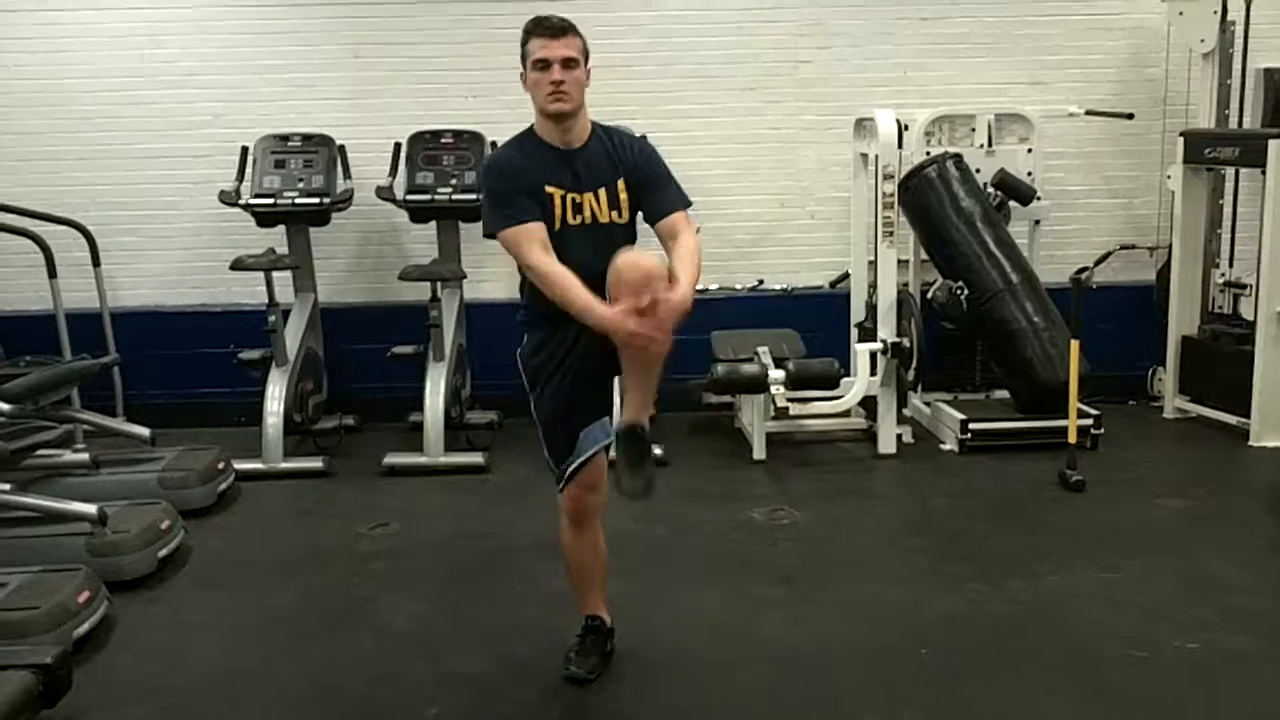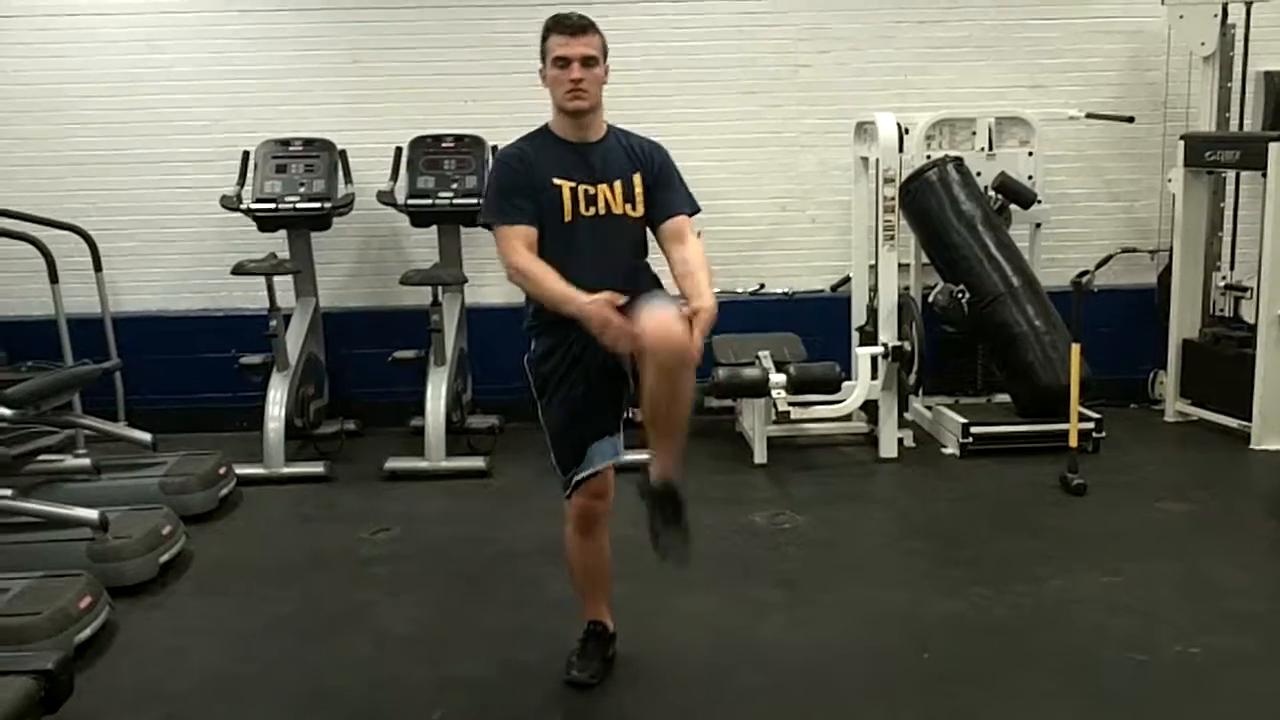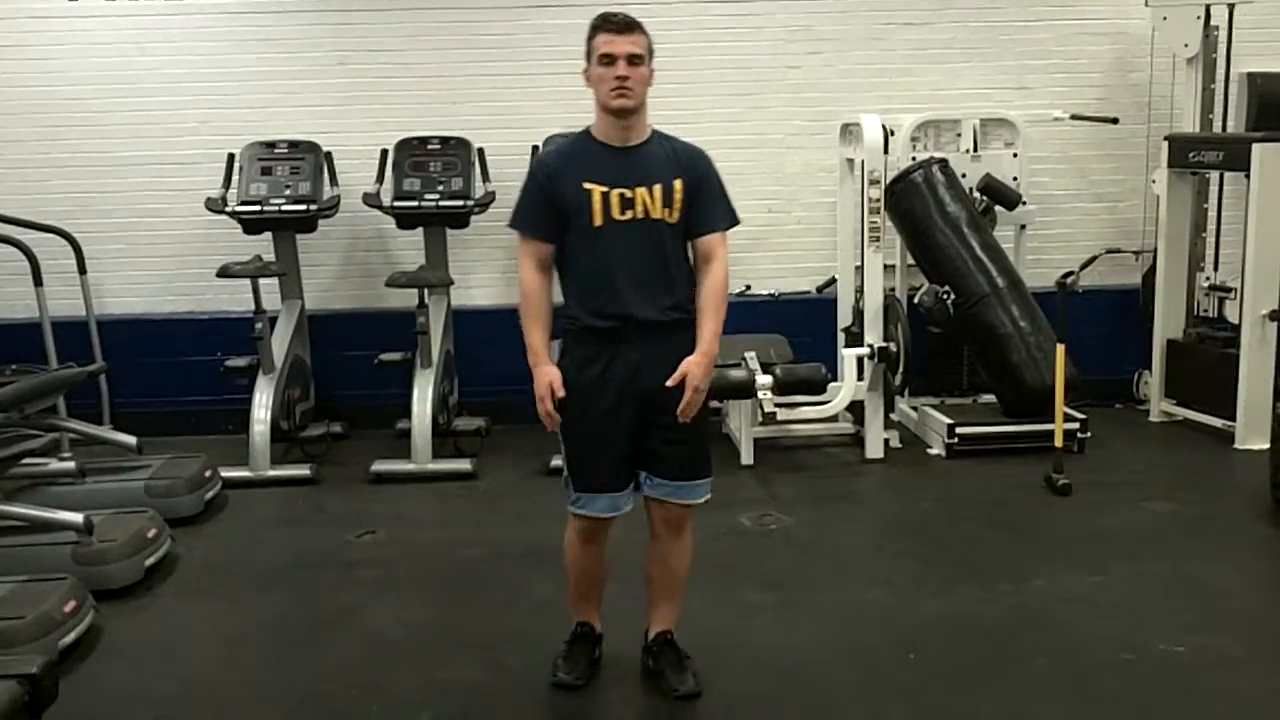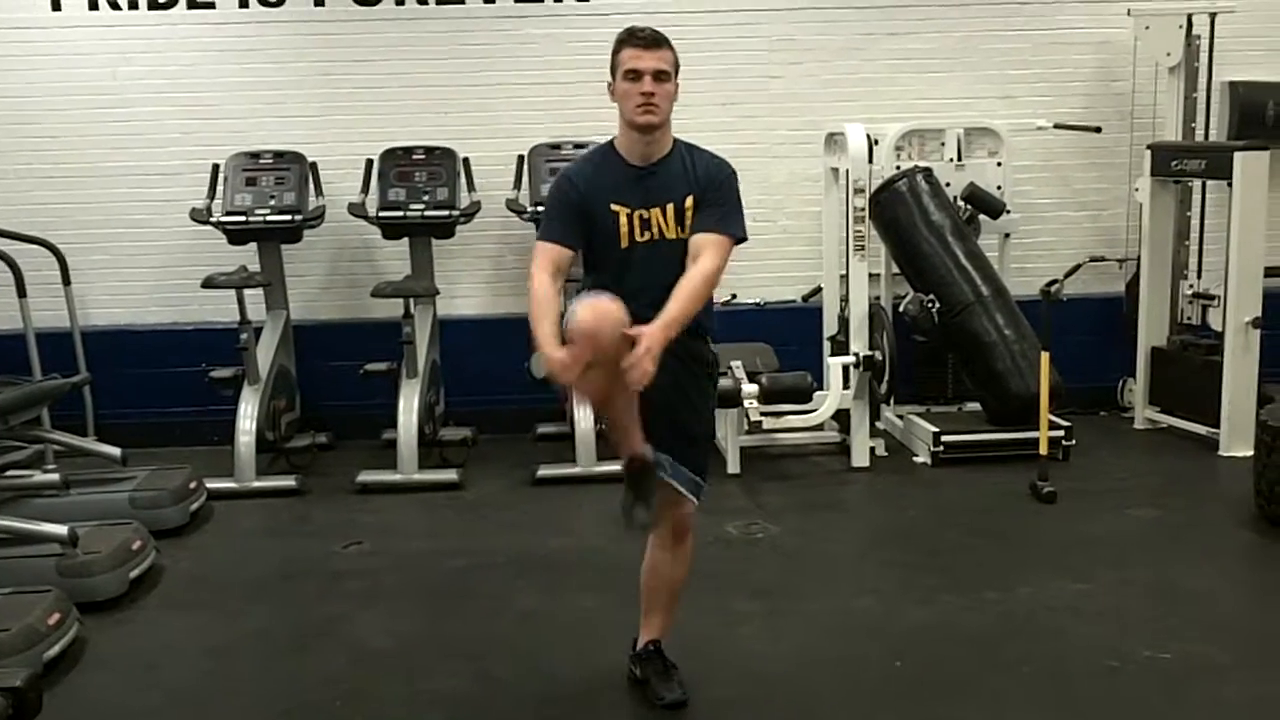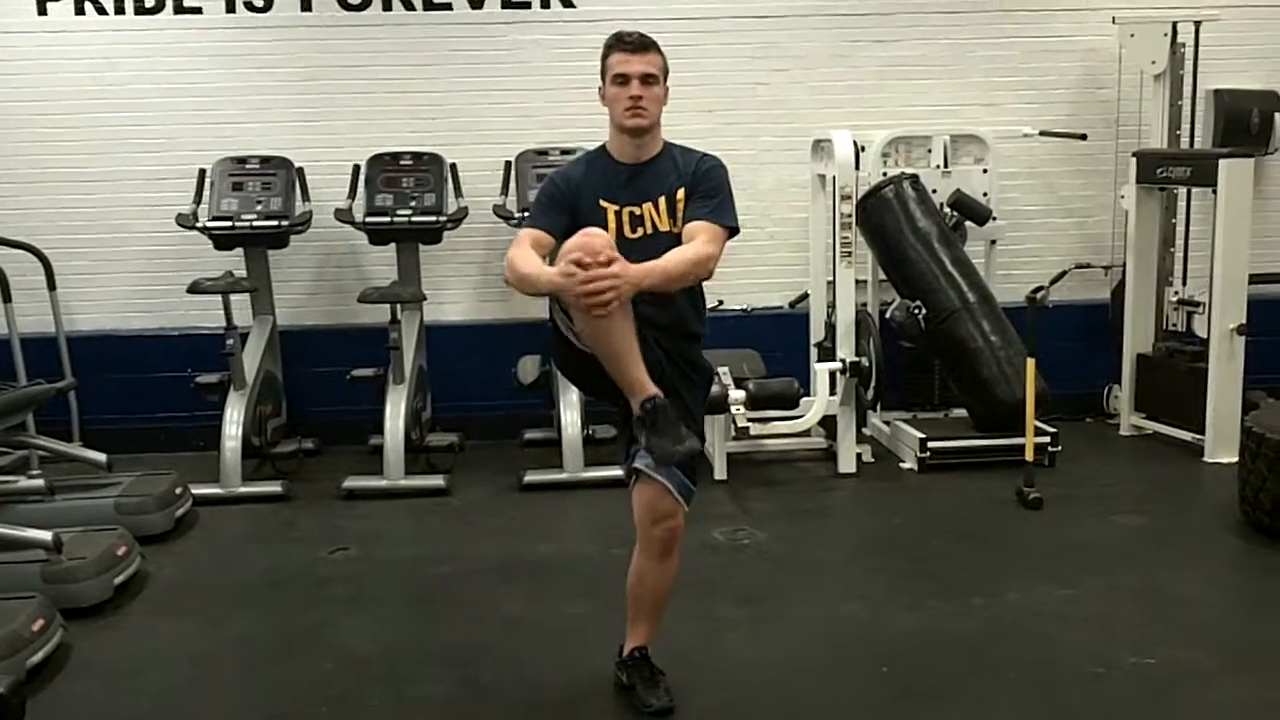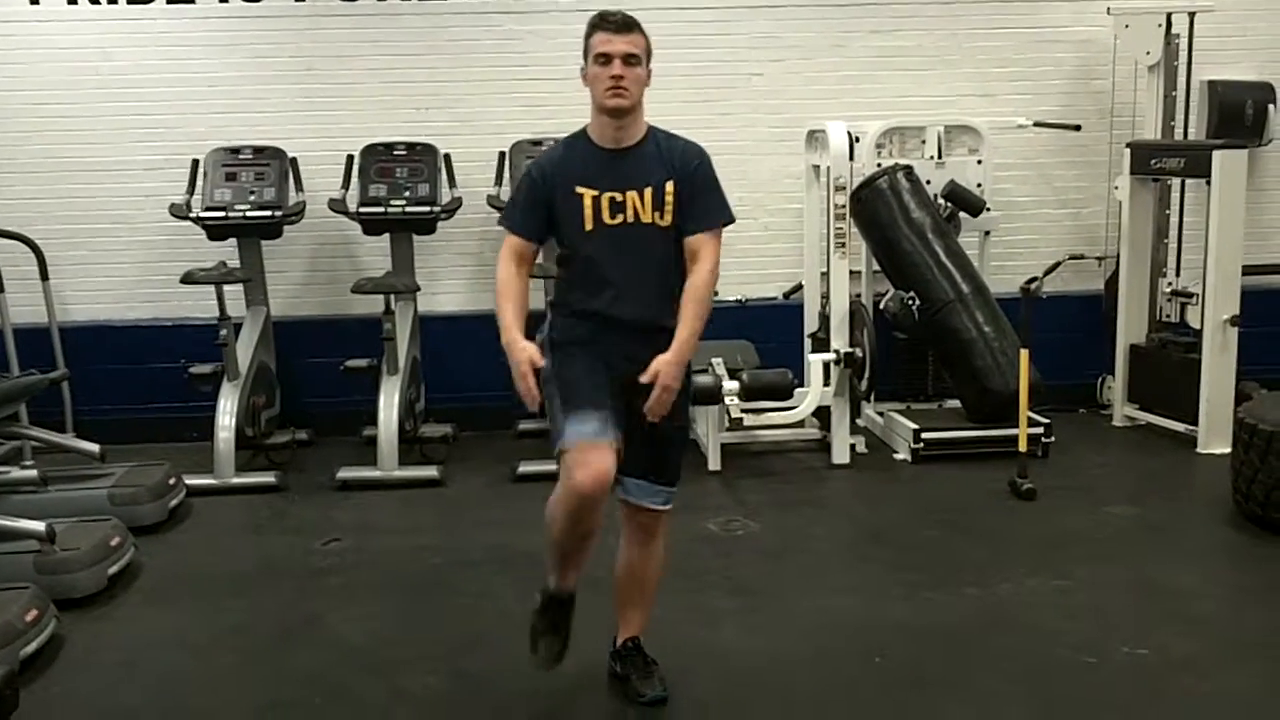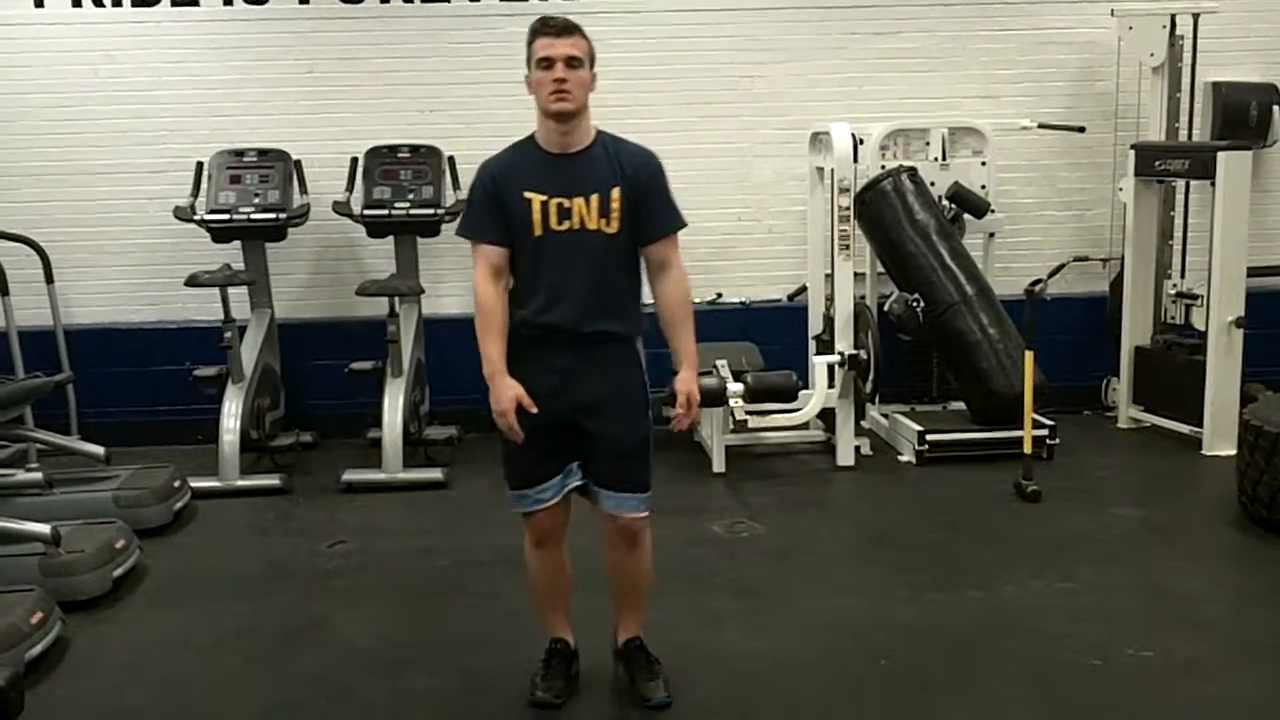
dt=0.5s
person 1, frame 1
left shoulder: (630, 151)
right shoulder: (507, 167)
left elbow: (682, 236)
right elbow: (538, 263)
left wrist: (682, 291)
right wrist: (604, 317)
left hip: (631, 323)
right hip: (557, 334)
left knee: (637, 266)
right knee: (580, 494)
left ankle: (632, 428)
right ankle: (595, 626)
person 1, frame 2
left shoulder: (645, 155)
right shoulder: (519, 164)
left elbow: (682, 239)
right elbow: (518, 260)
left wrist: (703, 297)
right wrist: (583, 306)
left hip: (639, 324)
right hip: (565, 341)
left knee: (668, 337)
right knee: (588, 500)
left ankle: (665, 483)
right ankle: (597, 630)
person 1, frame 3
left shoulder: (688, 164)
right shoulder: (557, 167)
left elbow: (712, 263)
right elbow: (534, 269)
left wrist: (705, 351)
right wrist: (539, 361)
left hip: (674, 358)
right hip: (593, 359)
left knee: (673, 511)
right knee: (593, 515)
left ankle: (662, 639)
right ankle: (585, 631)
person 1, frame 4
left shoulder: (711, 174)
right shoulder: (581, 180)
left elbow: (705, 265)
right elbow: (547, 269)
left wrist: (659, 335)
right wrist: (550, 346)
left hip: (681, 355)
right hip: (611, 348)
left knee: (677, 513)
right knee: (597, 319)
left ankle: (649, 649)
right ankle: (637, 461)
person 1, frame 5
left shoulder: (701, 172)
right shoulder: (573, 181)
left elbow: (704, 253)
right elbow: (518, 258)
left wrist: (634, 275)
right wrist: (556, 276)
left hip: (674, 353)
right hip: (595, 348)
left knee: (663, 520)
right knee: (589, 246)
left ankle: (635, 657)
right ankle: (647, 414)
person 1, frame 6
left shoulder: (685, 162)
right shoulder: (553, 168)
left elbow: (702, 263)
right elbow: (514, 259)
left wrist: (678, 354)
right wrist: (514, 338)
left hip: (658, 361)
right hip: (580, 345)
left knee: (647, 515)
right knee: (588, 478)
left ankle: (628, 647)
right ankle: (560, 584)
person 1, frame 7
left shoulder: (635, 166)
right shoulder: (500, 175)
left elbow: (666, 269)
right elbow: (490, 280)
left wrist: (687, 362)
right wrist: (497, 376)
left hip: (613, 360)
right hip: (531, 371)
left knee: (627, 522)
right knee: (543, 522)
left ankle: (632, 646)
right ankle: (560, 647)
